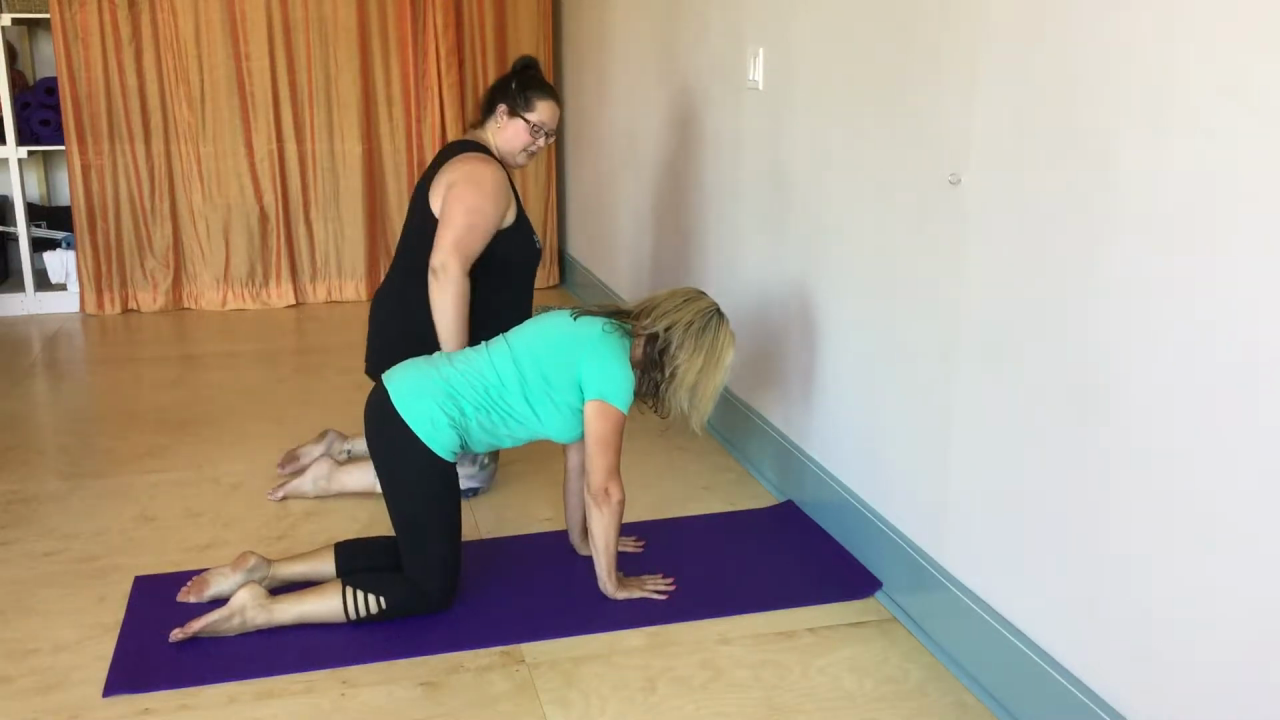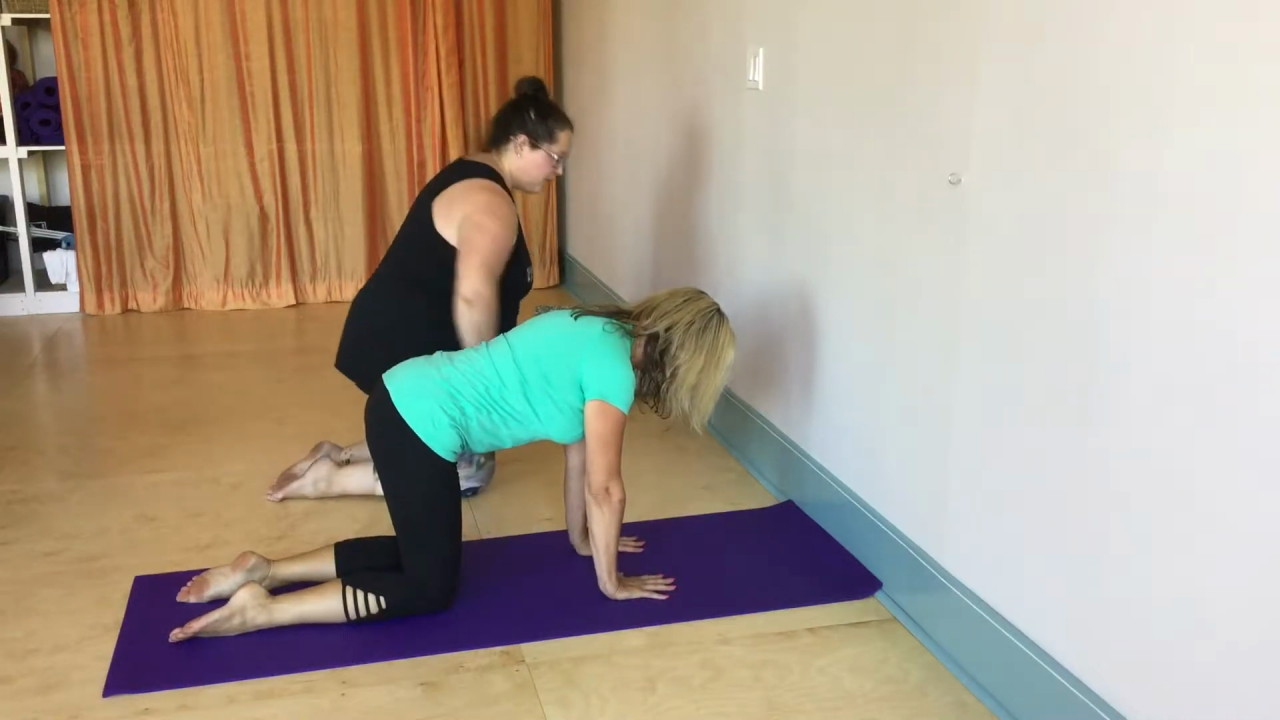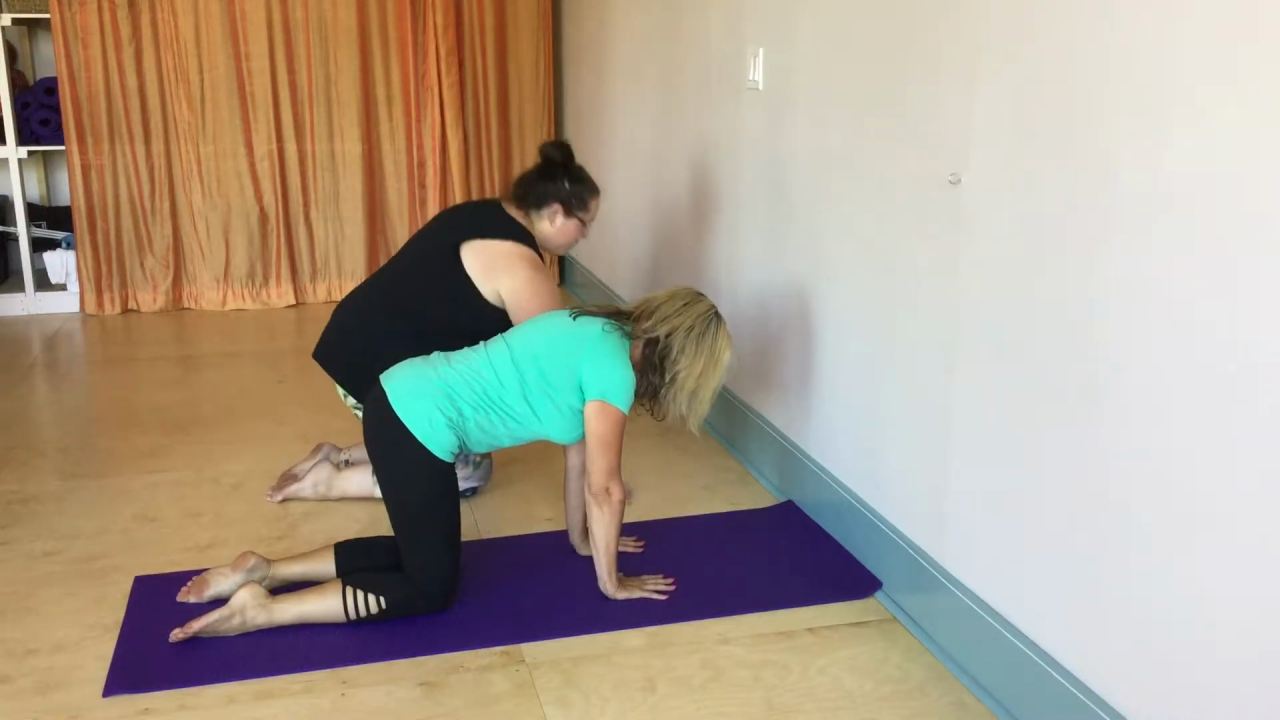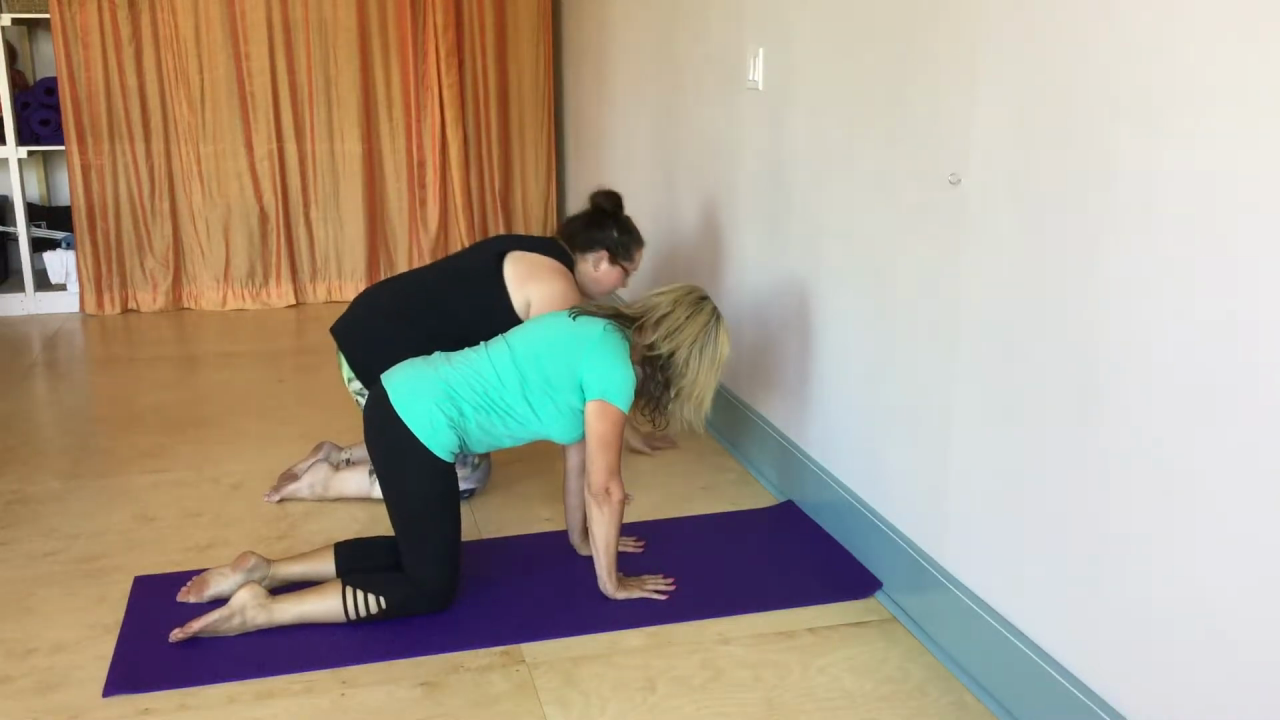
dt=0.5s
person 1, frame 1
left shoulder: (601, 334)
right shoulder: (614, 367)
left elbow: (579, 453)
right elbow: (604, 487)
left wrist: (582, 538)
right wrist: (611, 581)
left hip: (405, 400)
right hip: (419, 423)
left knee: (420, 552)
right knee: (431, 588)
left ankle: (263, 569)
right ankle: (259, 609)
person 1, frame 2
left shoulder: (603, 334)
right shoulder: (614, 367)
left elbow: (578, 452)
right elbow: (604, 487)
left wrist: (582, 538)
right wrist: (611, 581)
left hip: (404, 400)
right hip: (419, 423)
left knee: (422, 552)
right knee: (431, 588)
left ankle: (262, 570)
right ankle: (260, 609)
person 1, frame 3
left shoulder: (598, 335)
right shoulder: (614, 367)
left elbow: (577, 450)
right elbow: (603, 486)
left wrist: (581, 538)
right wrist: (611, 581)
left hip: (403, 400)
right hip: (417, 424)
left knee: (420, 552)
right knee: (432, 588)
left ankle: (262, 570)
right ankle: (259, 609)
person 1, frame 4
left shoulder: (600, 334)
right shoulder: (614, 367)
left elbow: (578, 452)
right elbow: (604, 487)
left wrist: (582, 538)
right wrist: (611, 581)
left hip: (402, 400)
right hip: (418, 424)
left knee: (420, 552)
right knee: (432, 588)
left ankle: (262, 570)
right ankle: (259, 610)
person 2, frame 1
left shoulder: (469, 159)
right shoulder: (483, 176)
right elbow: (447, 267)
left hip: (418, 338)
right hip: (427, 348)
right knee: (471, 472)
left ankle: (340, 447)
person 2, frame 2
left shoulder: (471, 174)
right shoulder: (490, 202)
right elbow: (473, 293)
left hip: (397, 342)
right hip: (407, 355)
right knee: (468, 472)
left ankle: (338, 457)
person 2, frame 3
left shoulder: (487, 216)
right shoulder: (520, 267)
left hip: (360, 344)
right hip: (381, 369)
right knee: (469, 473)
left ankle: (336, 457)
right ankle: (329, 481)
person 2, frame 4
left shoulder: (539, 259)
right shoulder: (556, 284)
left wrist: (629, 432)
left hip: (381, 339)
right hip: (386, 357)
left knee: (458, 447)
right knee: (464, 474)
left ankle: (337, 456)
right ankle: (329, 480)
